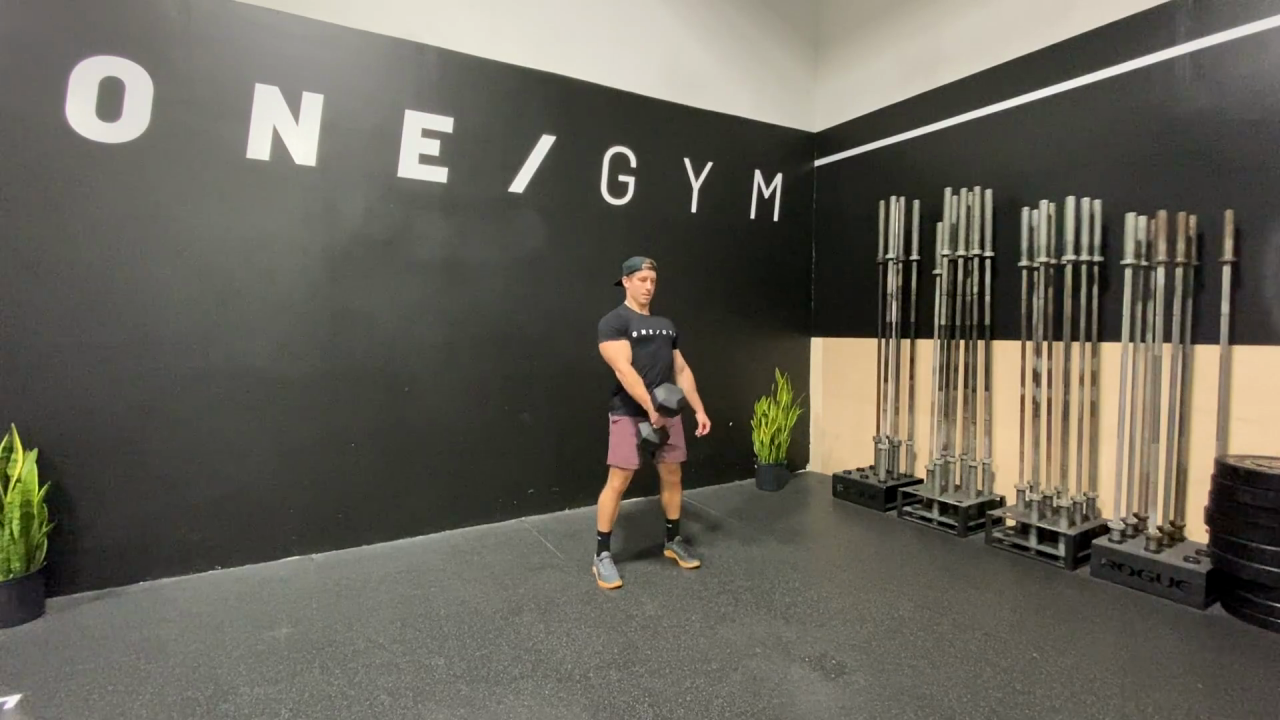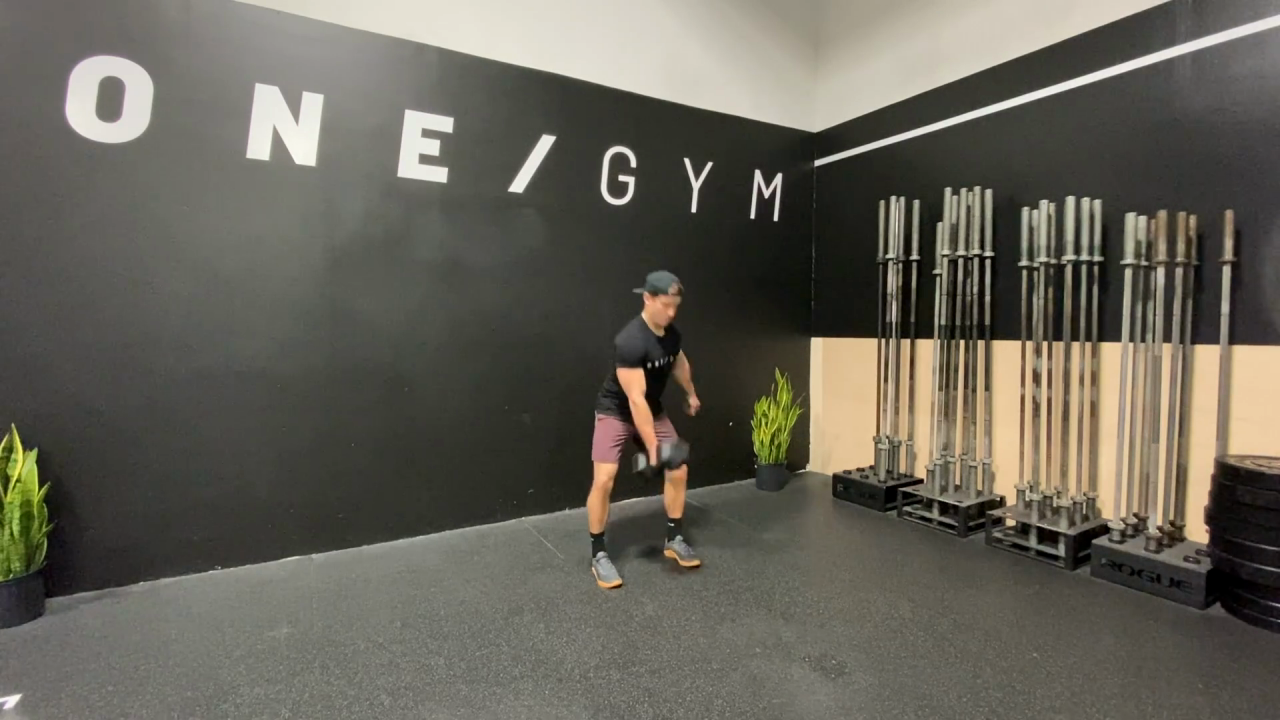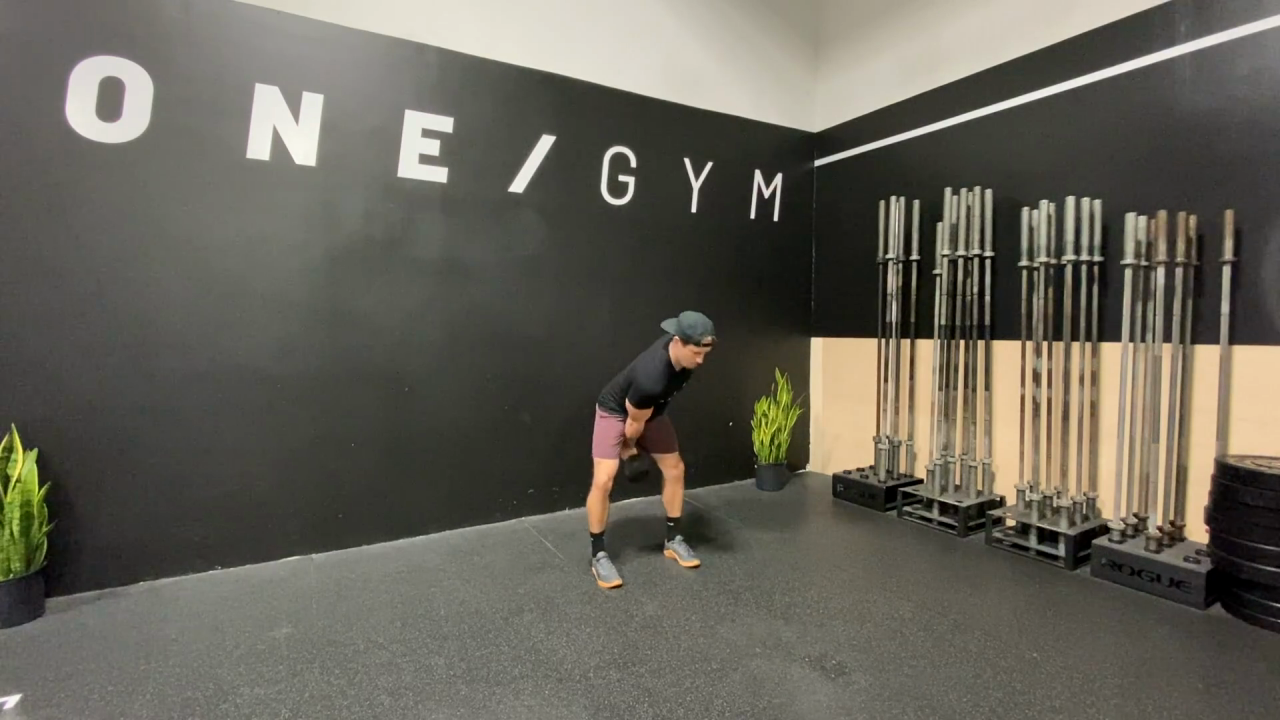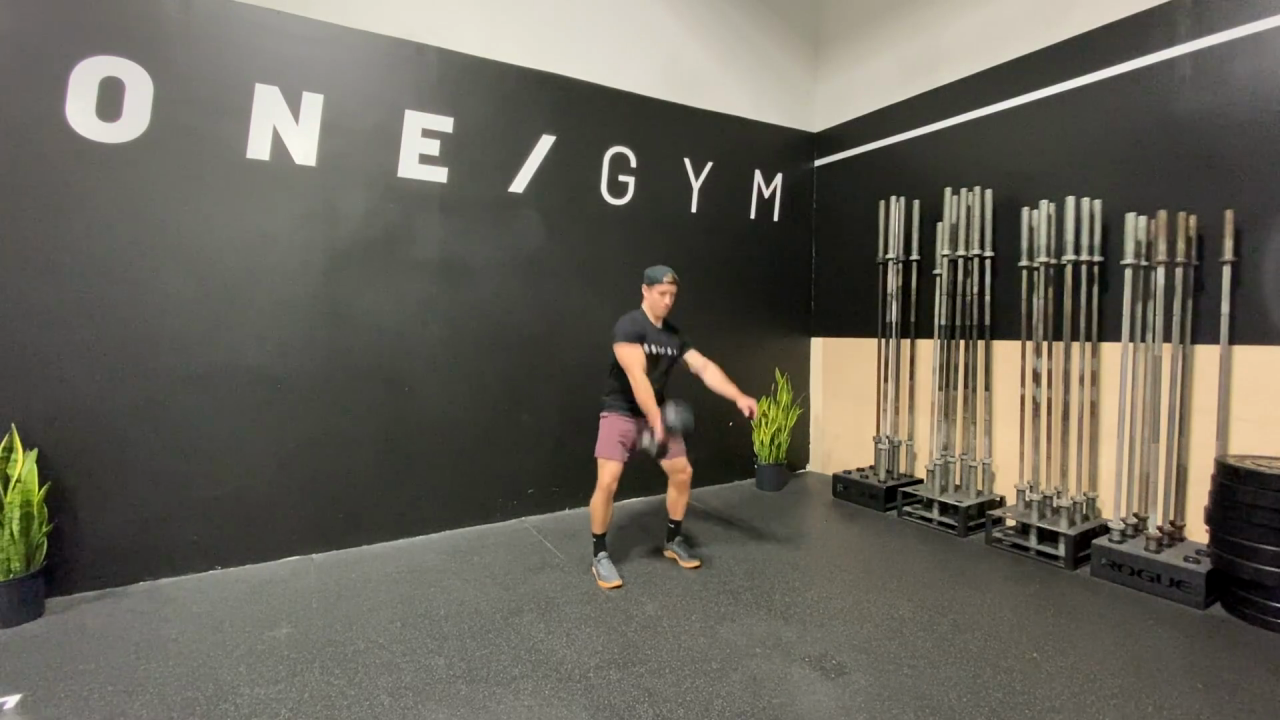
dt=0.4s
person 1, frame 1
left shoulder: (665, 324)
right shoulder: (614, 322)
left elbow: (681, 369)
right elbow: (623, 369)
left wrist: (699, 409)
right wrist: (651, 408)
left hip: (667, 413)
right hip: (629, 415)
left knee: (672, 477)
right knee: (618, 482)
left ankle: (673, 540)
right ankle: (602, 555)
person 1, frame 2
left shoulder: (671, 331)
right shoulder: (631, 341)
left elbow: (680, 362)
right elbow: (635, 398)
left wrist: (691, 394)
right wrist: (653, 450)
left hip: (653, 411)
right hip: (615, 413)
left knee: (679, 470)
right knee: (604, 481)
left ankle: (674, 539)
right ankle: (598, 554)
person 1, frame 3
left shoulder: (683, 351)
right shoulder: (650, 378)
right elbow: (635, 422)
right wrist: (629, 446)
left hip: (652, 412)
right hip: (615, 412)
left knee: (675, 470)
right knee: (603, 481)
left ankle: (673, 540)
right ankle: (598, 555)
person 1, frame 4
left shoulder: (673, 333)
right shoulder: (629, 326)
left elbow: (704, 368)
right elbow: (637, 379)
left wrist: (739, 398)
right wrist: (658, 422)
left hip: (655, 413)
right hip: (619, 414)
left knee: (682, 474)
right knee: (608, 482)
left ankle: (674, 541)
right ankle: (600, 554)
